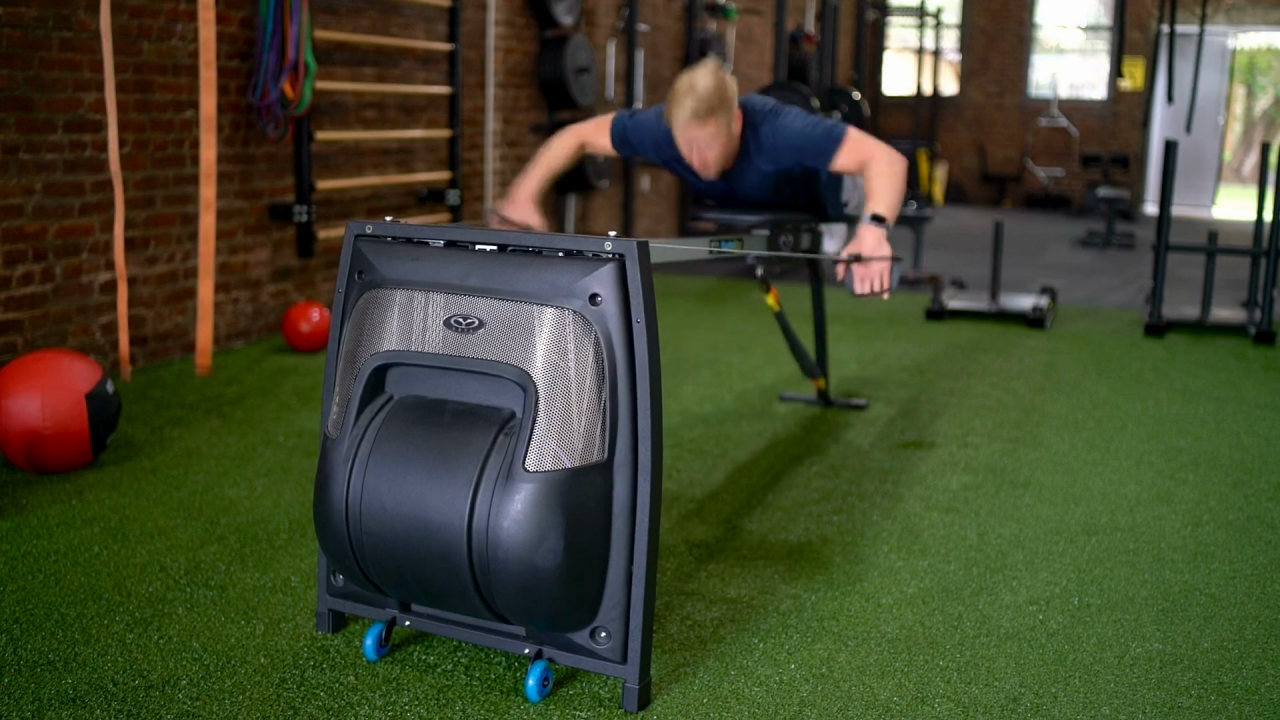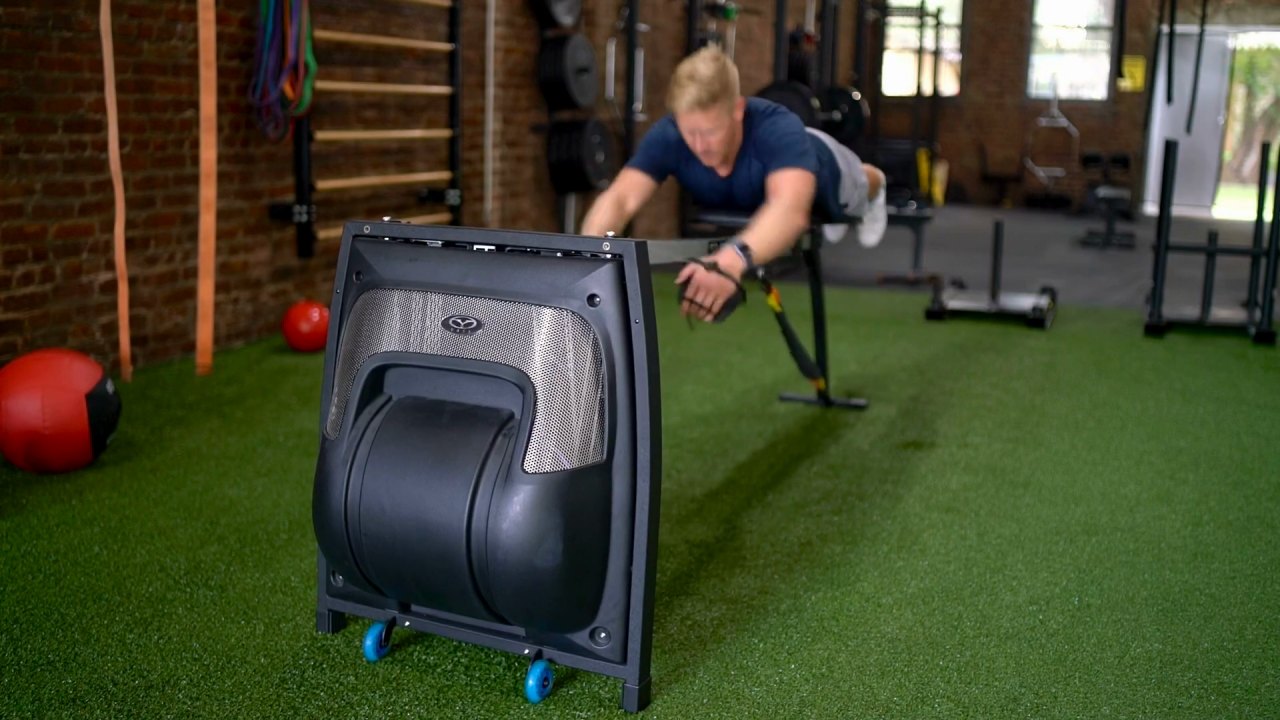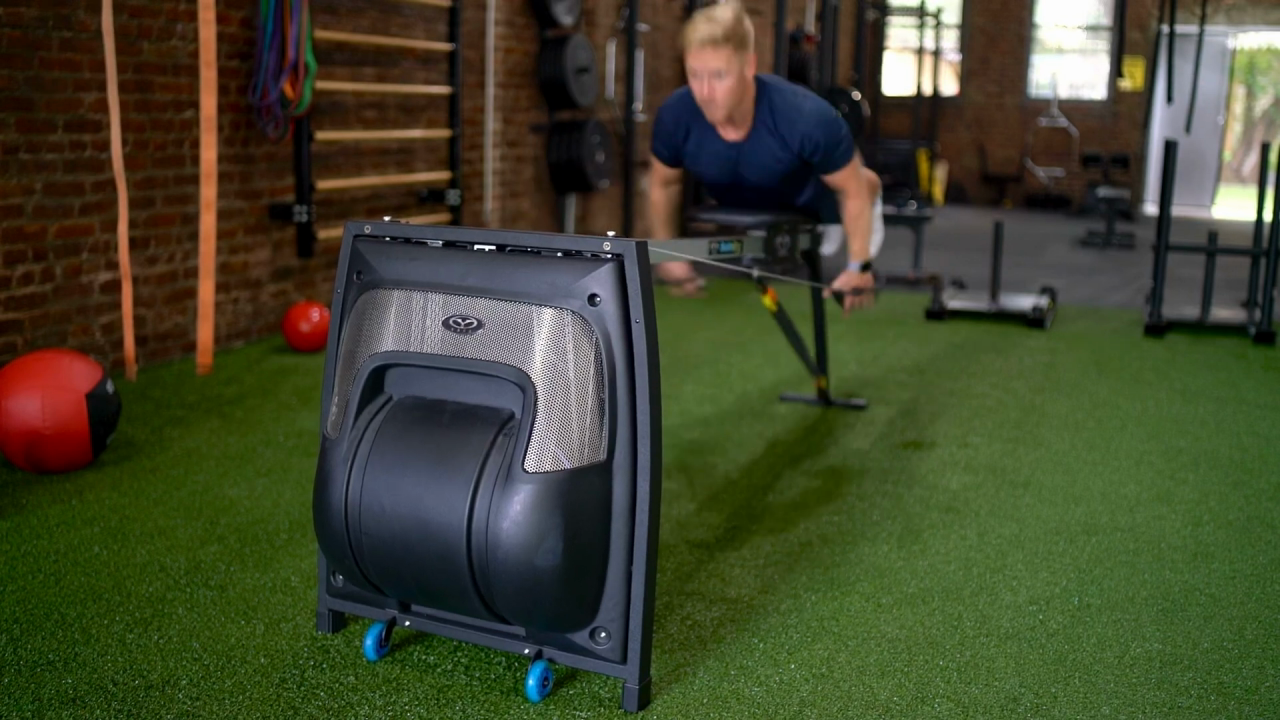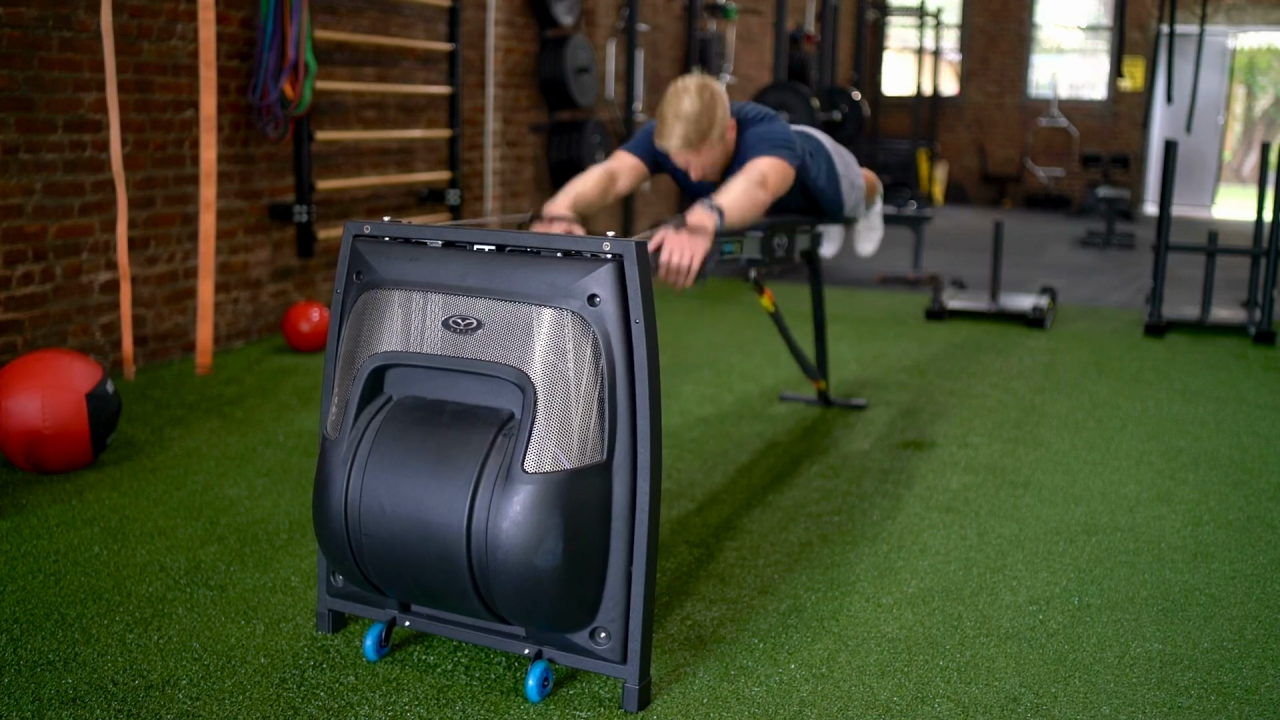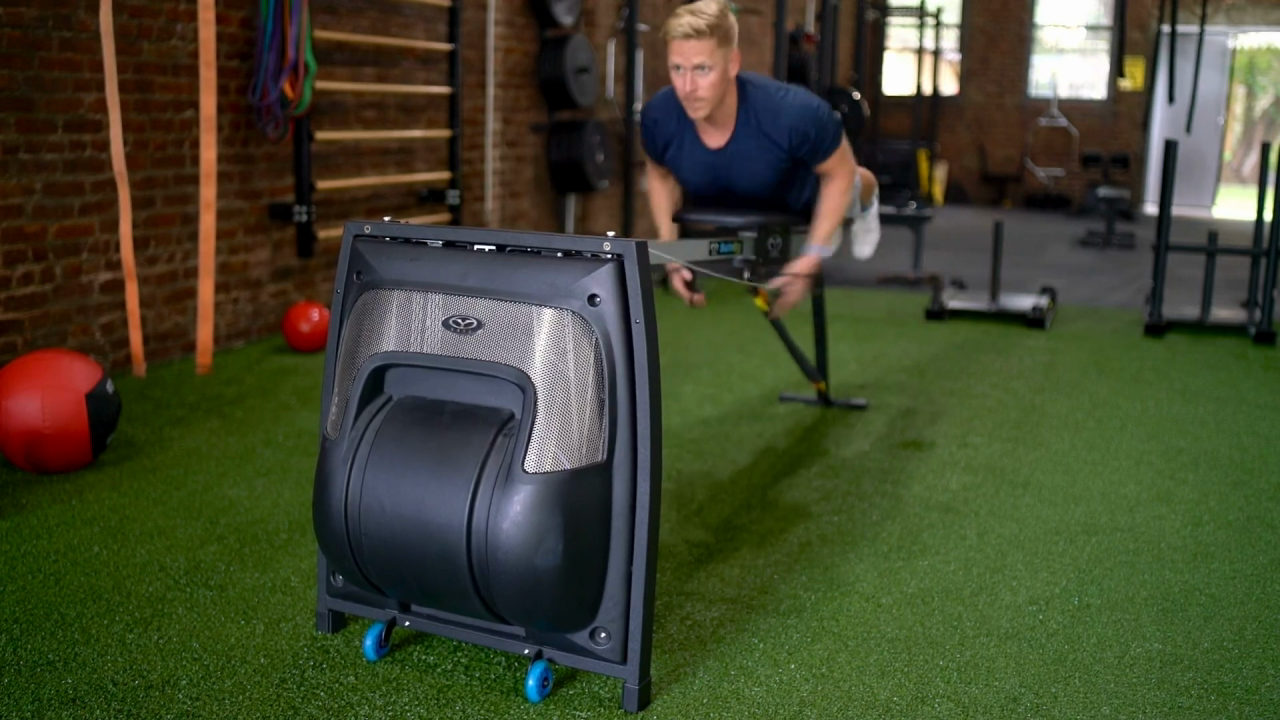
dt=0.7s
person 1, frame 1
left shoulder: (783, 131)
right shoulder: (664, 129)
left elbow: (888, 160)
right elbow: (578, 136)
left wrist: (874, 227)
right wrist: (524, 195)
left hip: (811, 188)
person 1, frame 2
left shoulder: (779, 133)
right shoulder: (668, 136)
left elbow: (789, 209)
right elbow: (619, 198)
left wrist: (731, 261)
left hip: (817, 173)
person 1, frame 3
left shoulder: (808, 117)
right shoulder: (675, 115)
left elbow: (848, 190)
right elbow: (662, 183)
left wrist: (859, 265)
left hip: (813, 194)
left ankle: (870, 187)
person 1, frame 4
left shoulder: (769, 136)
right shoulder: (664, 137)
left elbow: (757, 185)
right elbow: (610, 175)
left wrist: (700, 222)
right wrist: (557, 212)
left hip: (813, 170)
left ankle: (868, 192)
person 1, frame 5
left shoulder: (793, 111)
right shoulder: (660, 114)
left elbow: (840, 172)
left wrist: (810, 258)
left hip: (800, 202)
left ankle: (864, 197)
